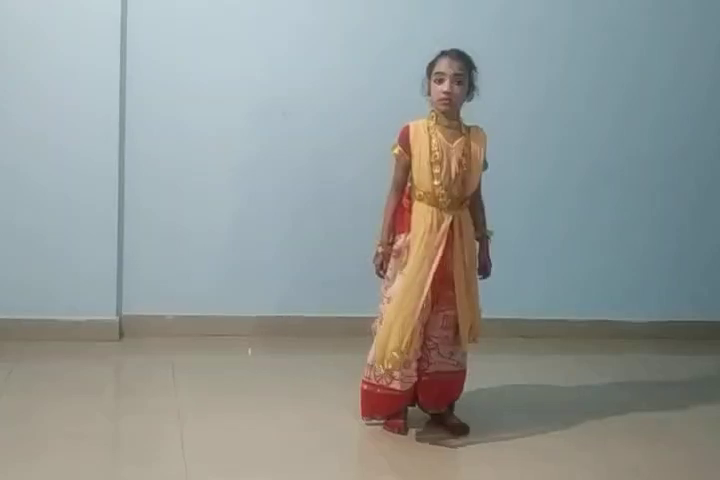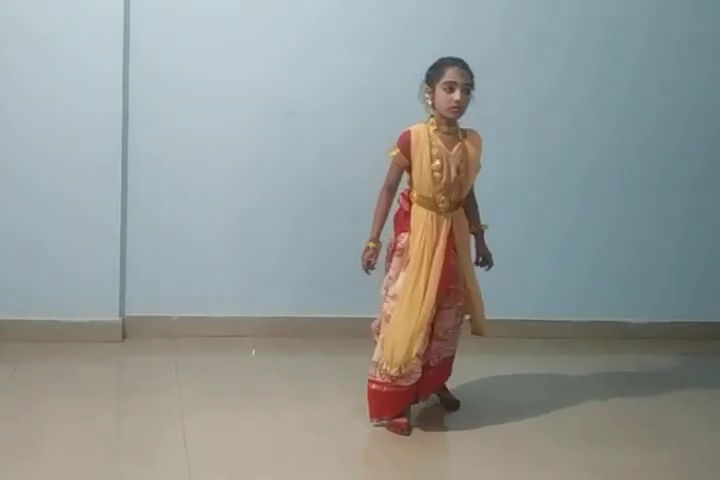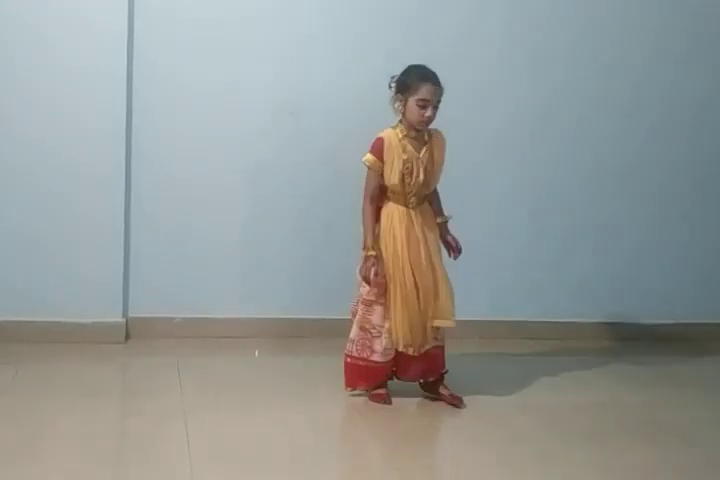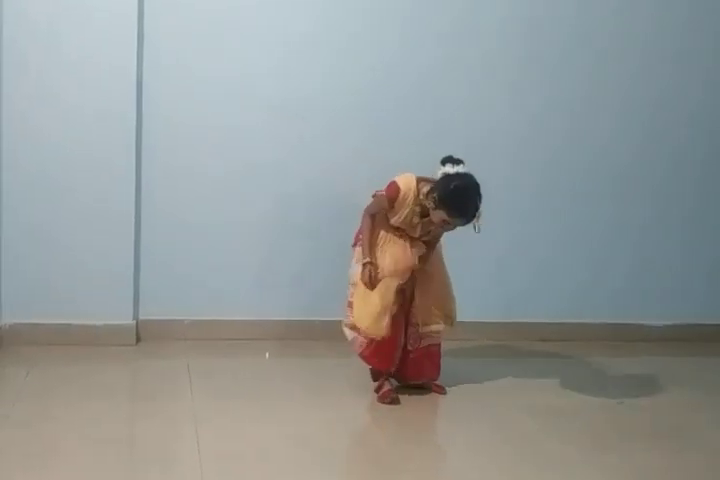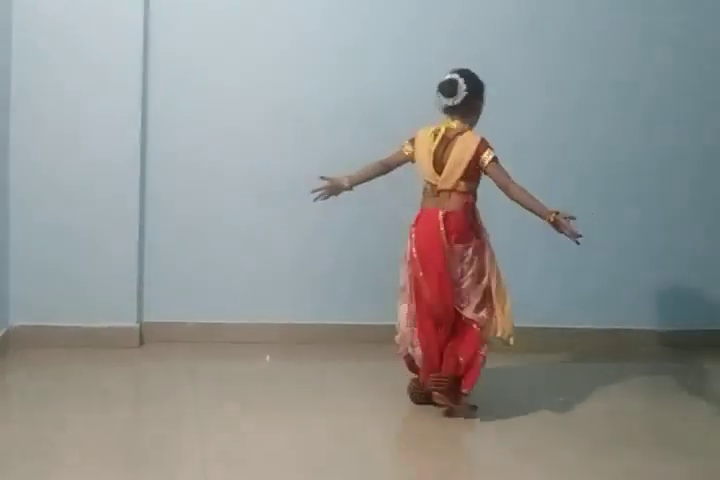
dt=1s
person 1, frame 1
left shoulder: (476, 139)
right shoulder: (412, 133)
left elbow: (474, 196)
right elbow: (396, 191)
left wrist: (483, 246)
right wrist: (384, 243)
left hip: (456, 239)
right hip: (414, 235)
left knee: (448, 325)
right knee: (404, 319)
left ankle: (441, 405)
right ankle: (394, 404)
person 1, frame 2
left shoulder: (472, 142)
right shoulder: (412, 138)
right elbow: (389, 189)
left wrist: (479, 238)
right wrist: (374, 240)
left hip: (453, 236)
right hip: (415, 235)
left knee: (448, 318)
right knee: (405, 318)
left ankle: (434, 383)
right ankle: (395, 405)
person 1, frame 3
left shoulder: (437, 142)
right shoulder: (384, 143)
left elbow: (431, 190)
right elbow: (370, 198)
left wrist: (444, 230)
right wrist: (370, 250)
left hip: (422, 226)
right hip: (389, 225)
left knee: (429, 300)
right knee: (381, 301)
left ankle: (432, 378)
right ankle: (374, 378)
person 1, frame 4
left shoulder: (446, 213)
right shoulder: (403, 189)
left elbow: (430, 245)
right elbow: (369, 214)
left wrist: (415, 271)
right wrist: (367, 260)
left hip: (417, 246)
right hip: (383, 241)
left knee: (430, 305)
right knee: (375, 307)
left ankle: (419, 373)
right ankle: (382, 376)
person 1, frame 5
left shoulder: (423, 137)
right shoulder: (476, 144)
left elbow: (384, 164)
right elbow: (508, 186)
left wrist: (343, 183)
right wrist: (552, 217)
left hip: (425, 228)
right hip: (460, 232)
left knee: (426, 309)
right knee: (473, 312)
left ankle: (425, 383)
right ankle: (448, 386)
